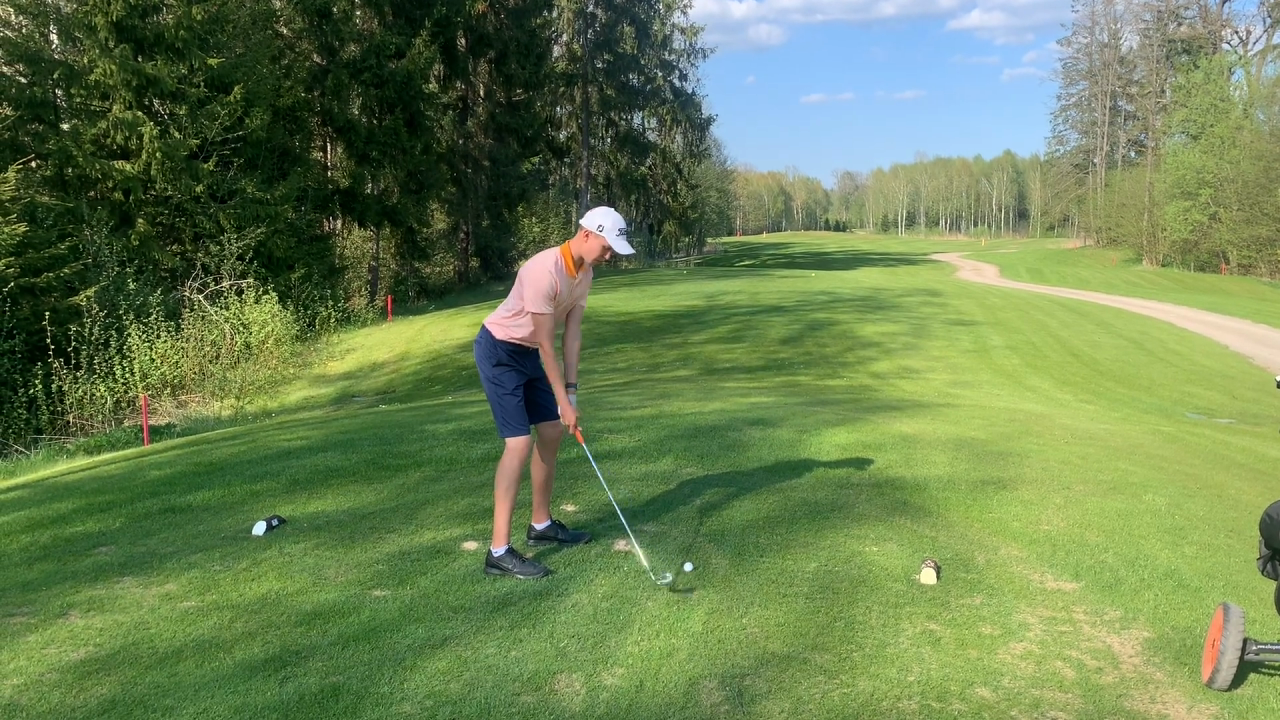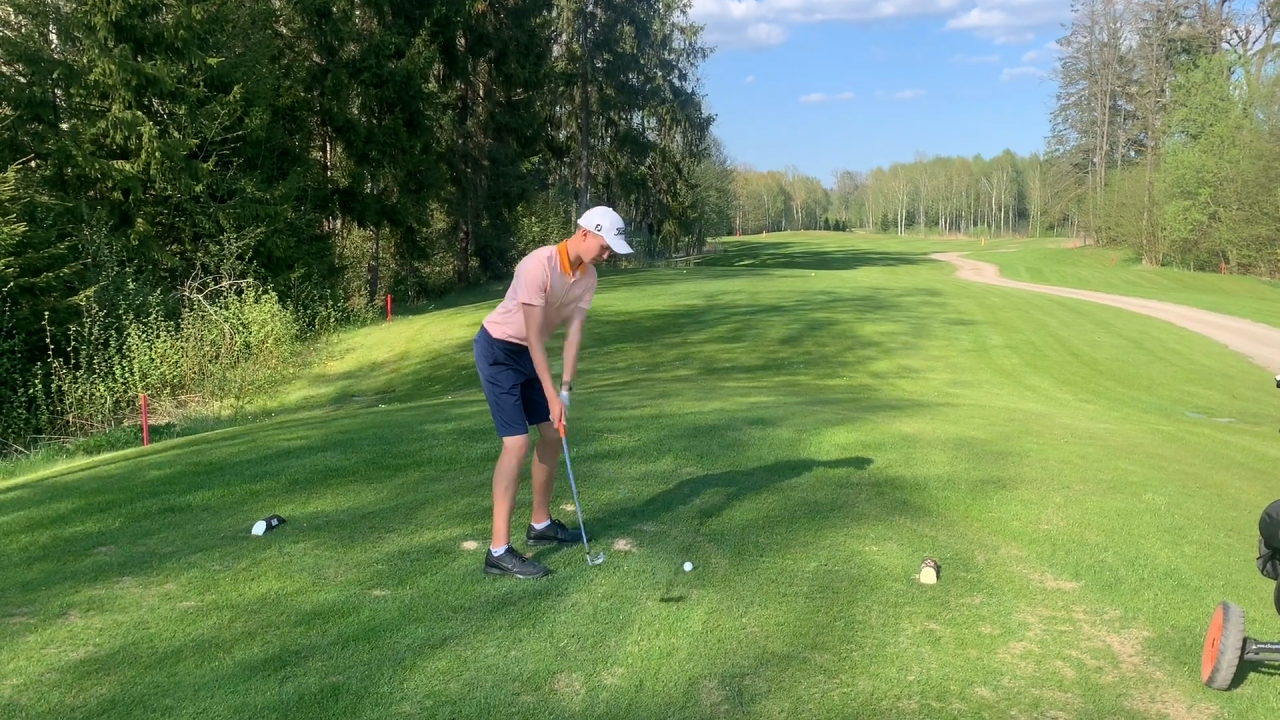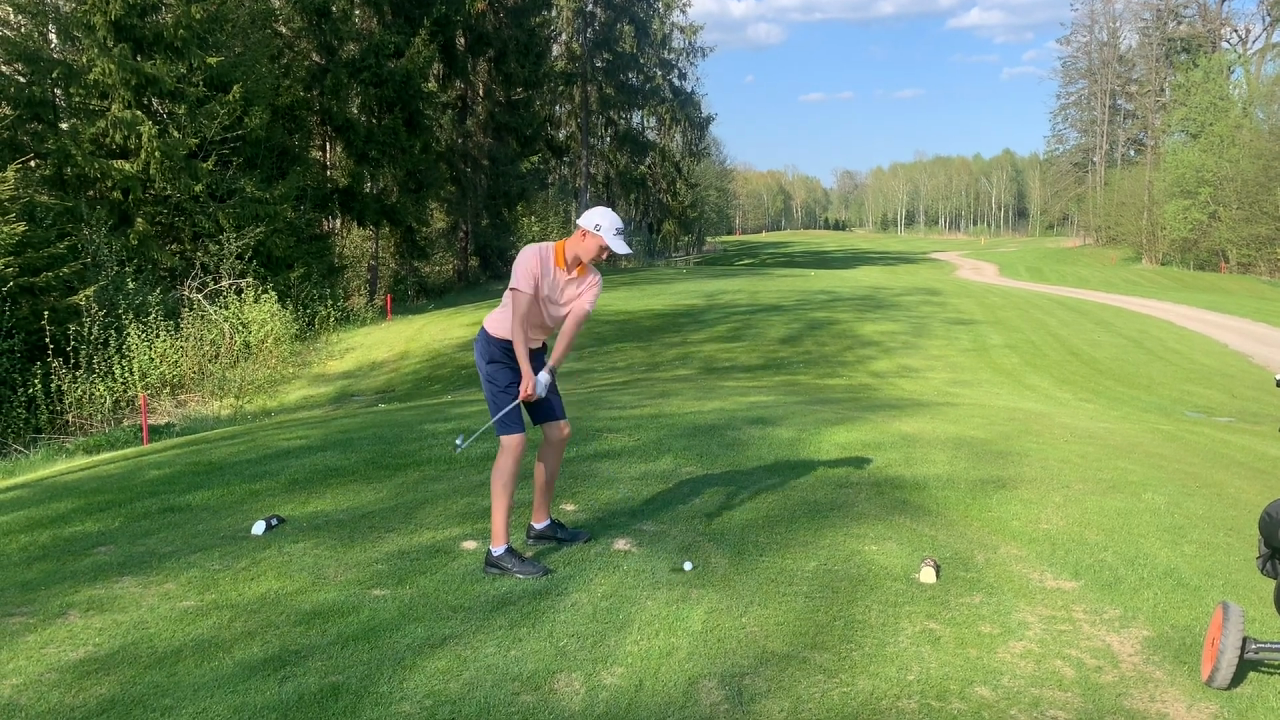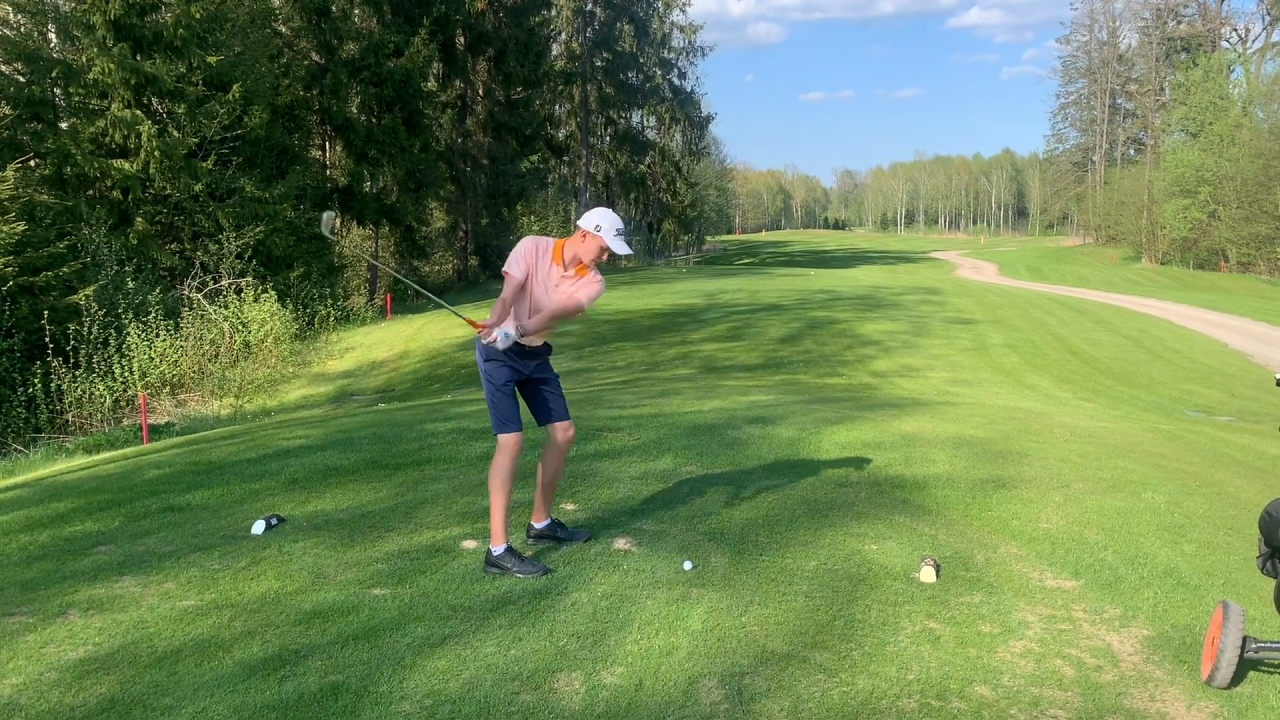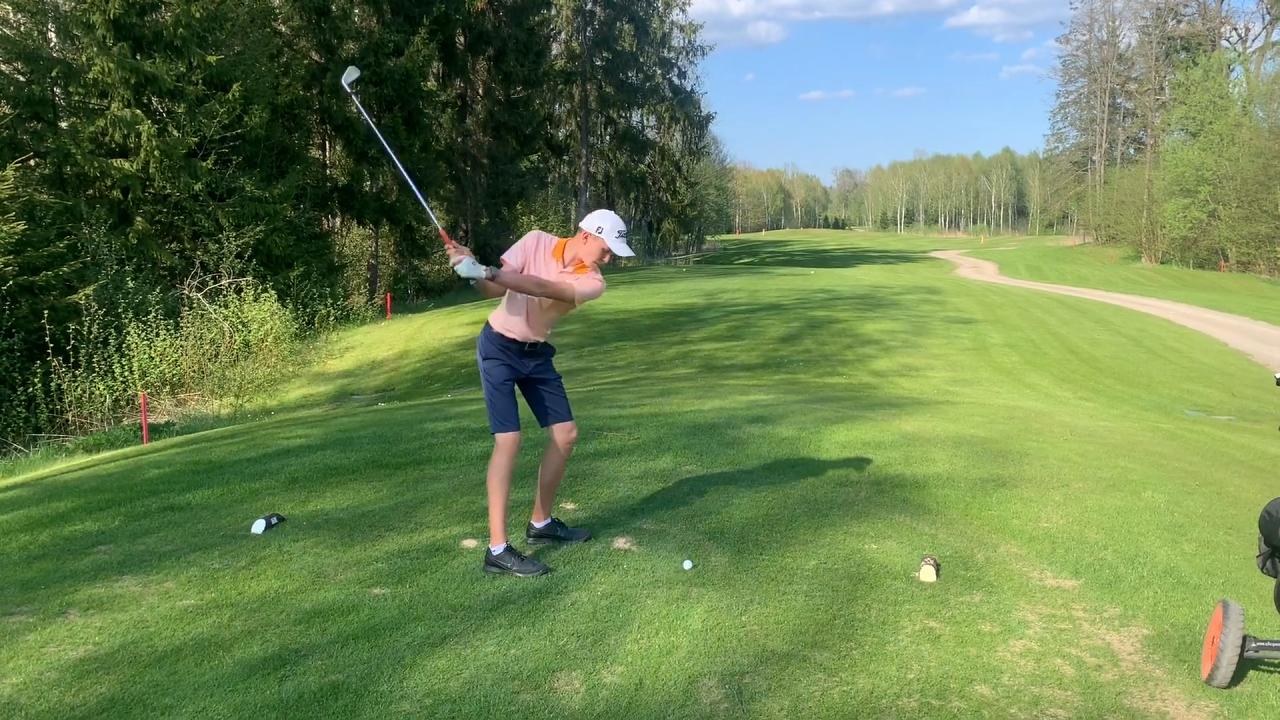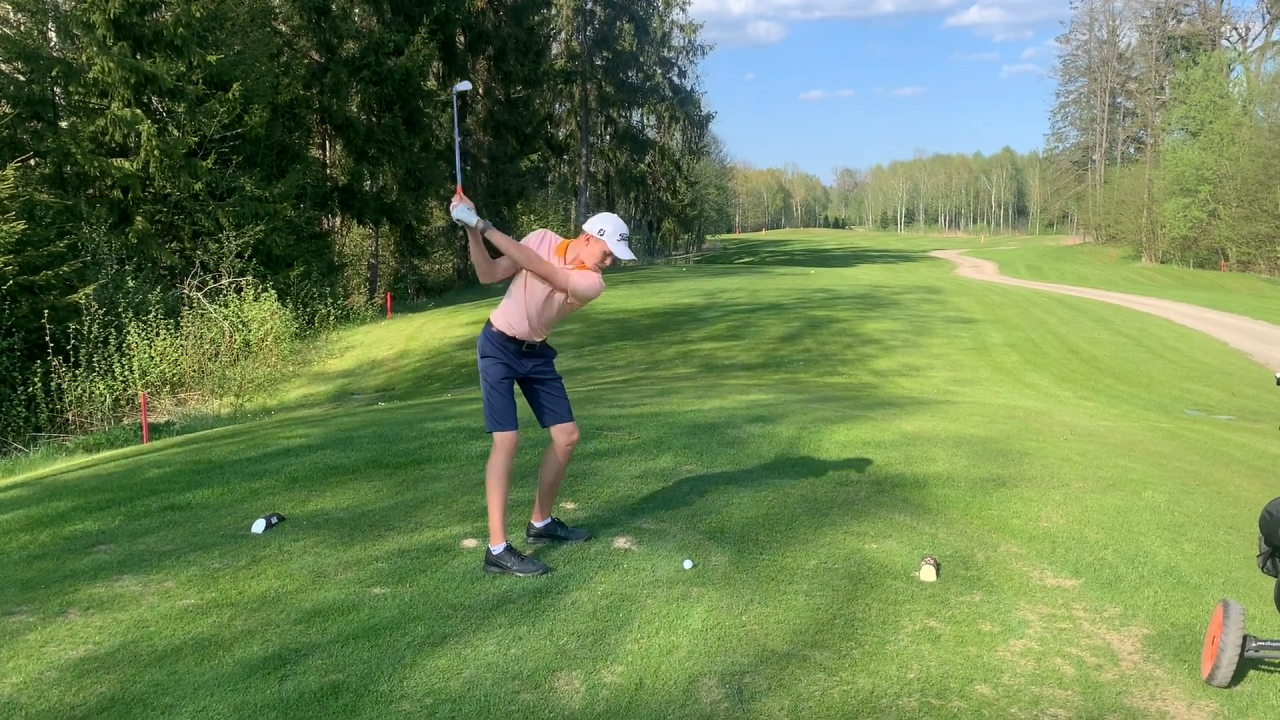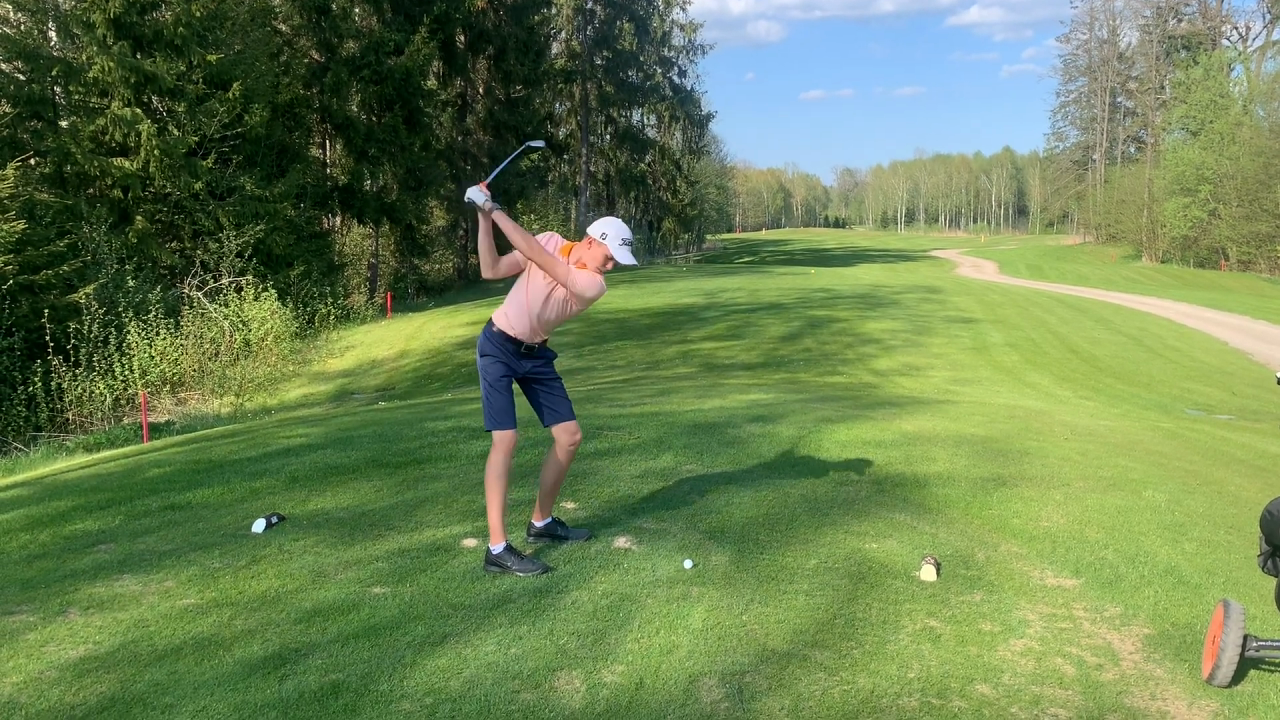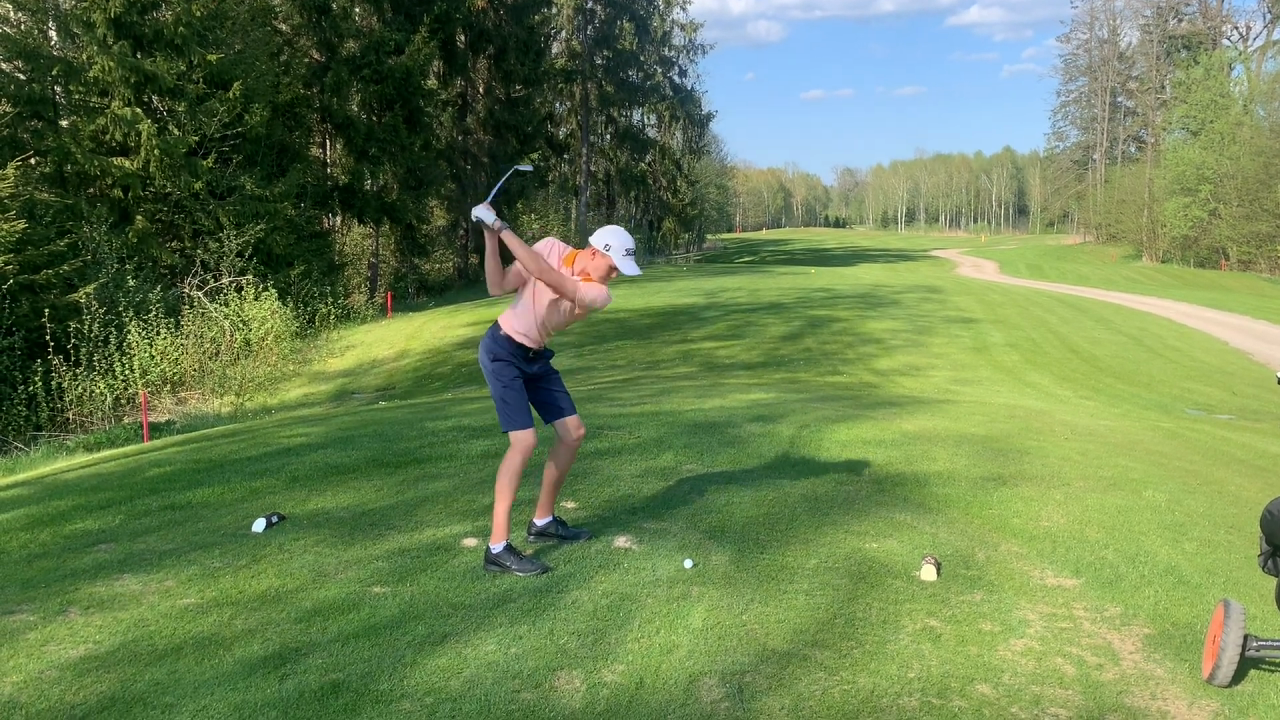
dt=0.1s
person 1, frame 1
left shoulder: (584, 274)
right shoulder: (543, 269)
left elbow: (571, 331)
right elbow: (543, 340)
left wrist: (571, 389)
right wrist: (563, 401)
left hip: (528, 352)
right hip: (499, 350)
left knee: (551, 432)
right knee: (520, 444)
left ankle: (541, 524)
right ankle: (499, 551)
person 1, frame 2
left shoulder: (588, 277)
right shoulder: (538, 264)
left elbow: (574, 332)
right elbow: (533, 335)
left wrist: (566, 388)
right wrist: (550, 395)
left hip: (527, 352)
right hip: (498, 350)
left knee: (552, 432)
right knee: (517, 443)
left ankle: (541, 524)
right ankle: (499, 551)
person 1, frame 3
left shoulder: (592, 283)
right shoulder: (533, 255)
left elbow: (569, 329)
right elbow: (520, 318)
left wrist: (548, 372)
right wrist: (526, 372)
left hip: (535, 352)
right hip: (499, 351)
left knee: (559, 432)
right knee: (514, 443)
left ankle: (541, 523)
right ankle: (499, 550)
person 1, frame 4
left shoulder: (593, 282)
right shoulder: (531, 247)
left elbow: (554, 313)
right elbow: (507, 297)
left wrist: (515, 329)
right wrist: (493, 323)
left hip: (536, 352)
right hip: (499, 351)
left knee: (563, 433)
right knee: (511, 441)
left ankle: (541, 523)
right ankle: (498, 549)
person 1, frame 5
left shoulder: (592, 284)
right shoulder: (537, 241)
left elbow: (542, 288)
right elbow: (494, 288)
left wrist: (488, 272)
right wrist: (471, 266)
left hip: (535, 354)
right hip: (498, 348)
left knee: (565, 436)
right knee: (509, 442)
left ankle: (541, 523)
right ankle: (497, 549)
person 1, frame 6
left shoulder: (592, 284)
right shoulder: (542, 239)
left elbow: (535, 266)
right elbow: (488, 275)
left wrist: (482, 225)
right wrist: (473, 231)
left hip: (536, 353)
right hip: (498, 346)
left knee: (567, 437)
right knee: (506, 440)
left ankle: (541, 521)
right ankle: (497, 548)
person 1, frame 7
left shoulder: (593, 287)
right shoulder: (550, 241)
left elbow: (537, 256)
right elbow: (492, 271)
left wrist: (493, 209)
right wrist: (483, 217)
left hip: (534, 354)
right hip: (497, 347)
left knee: (569, 437)
right knee: (504, 439)
left ankle: (542, 521)
right ankle: (497, 548)
person 1, frame 8
left shoulder: (598, 295)
right shoulder: (550, 248)
left elbow: (549, 277)
right elbow: (498, 286)
left wrist: (500, 229)
right wrist: (491, 233)
left hip: (534, 356)
right hip: (502, 350)
left knee: (573, 433)
right knee: (525, 441)
left ankle: (543, 521)
right ankle: (498, 547)
